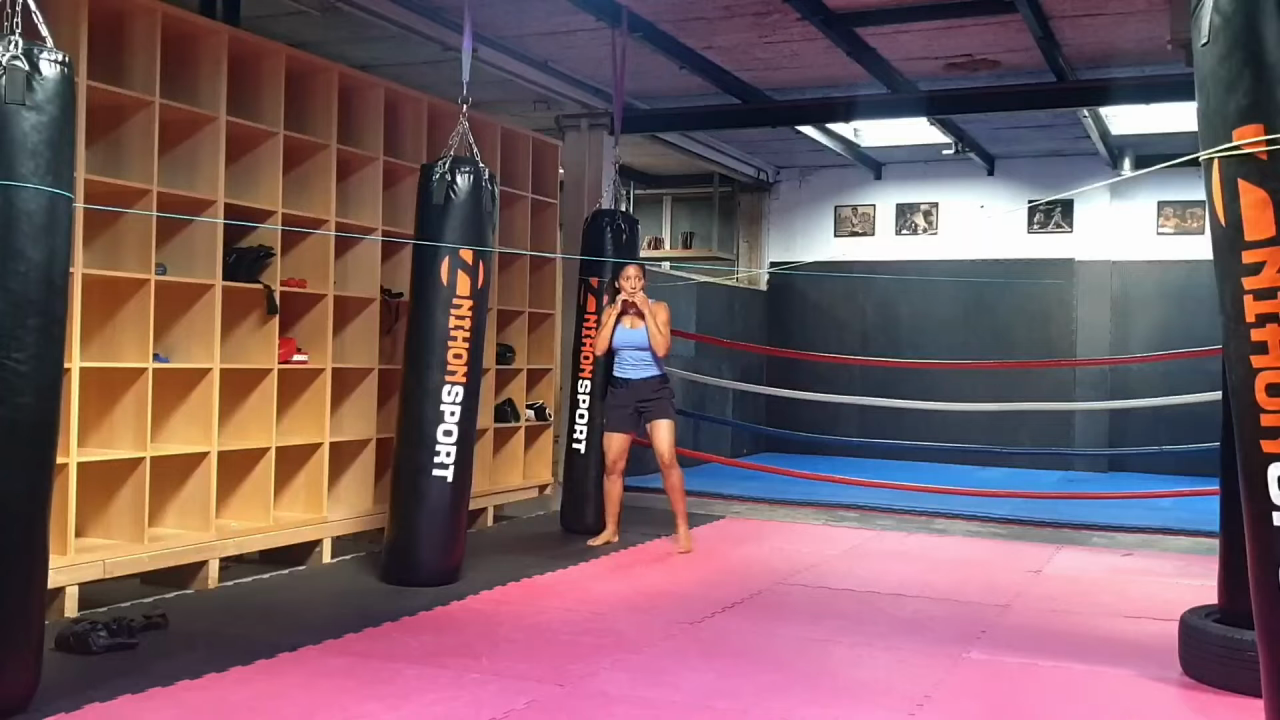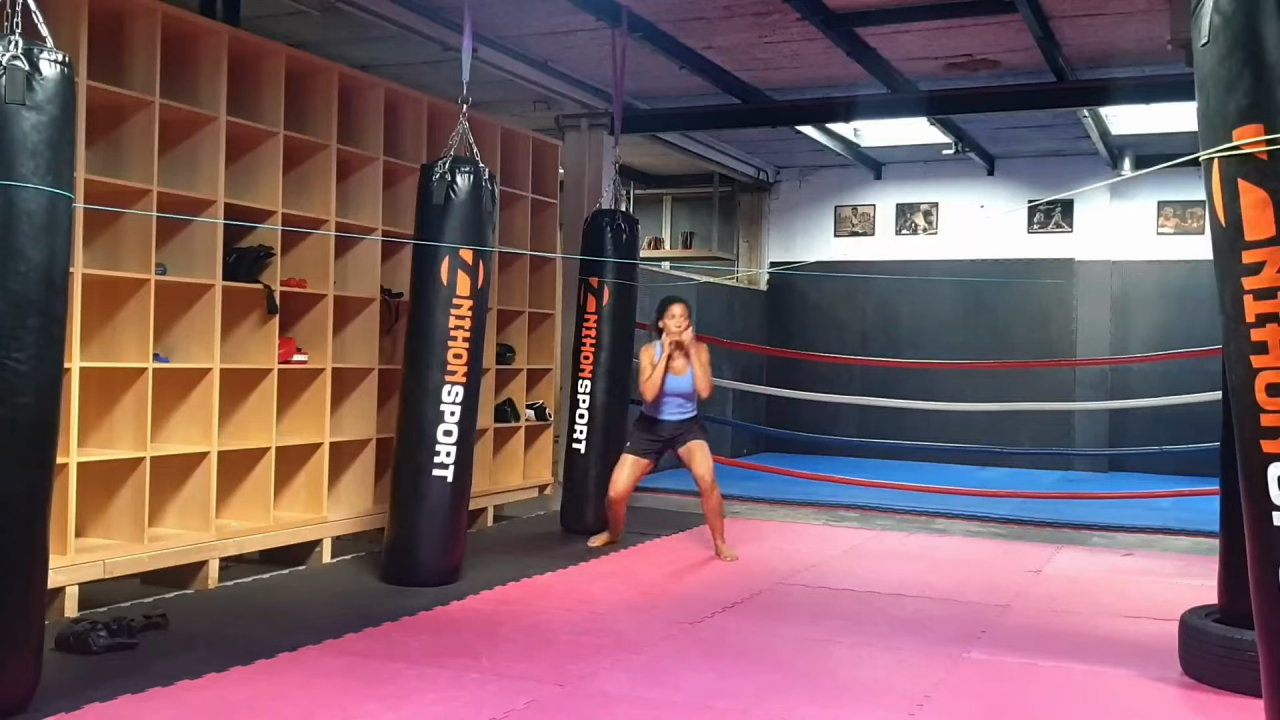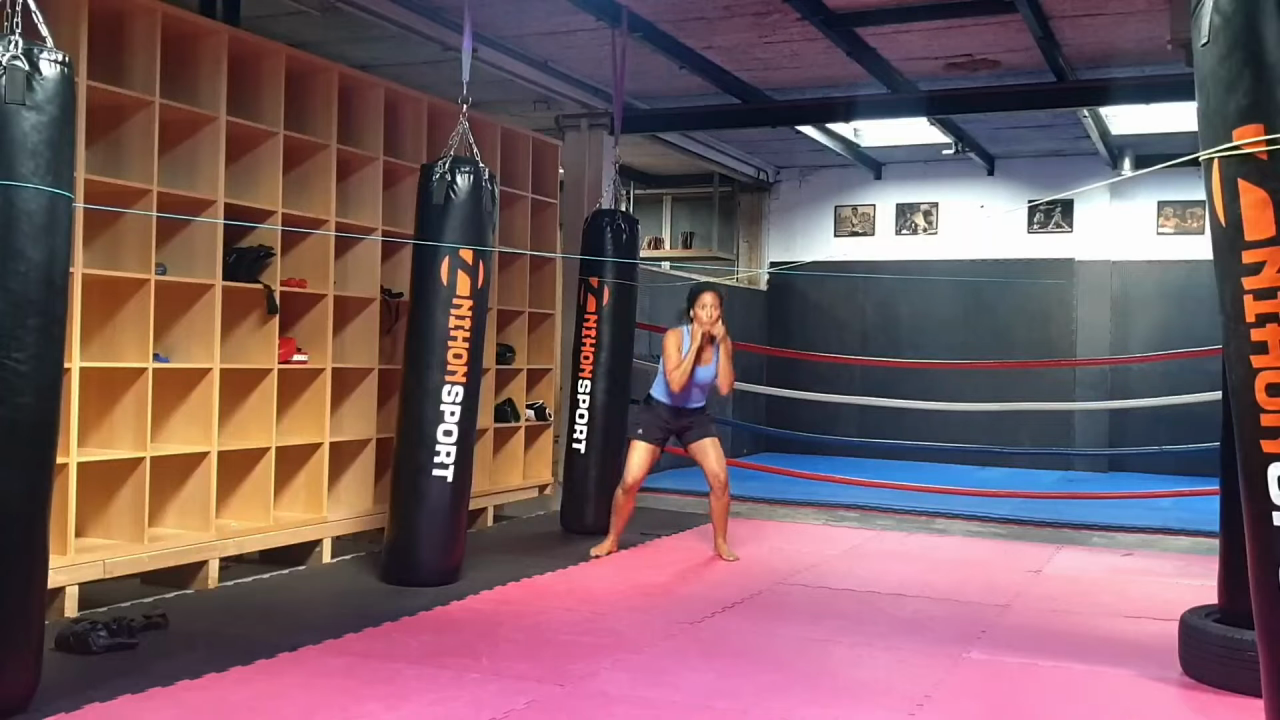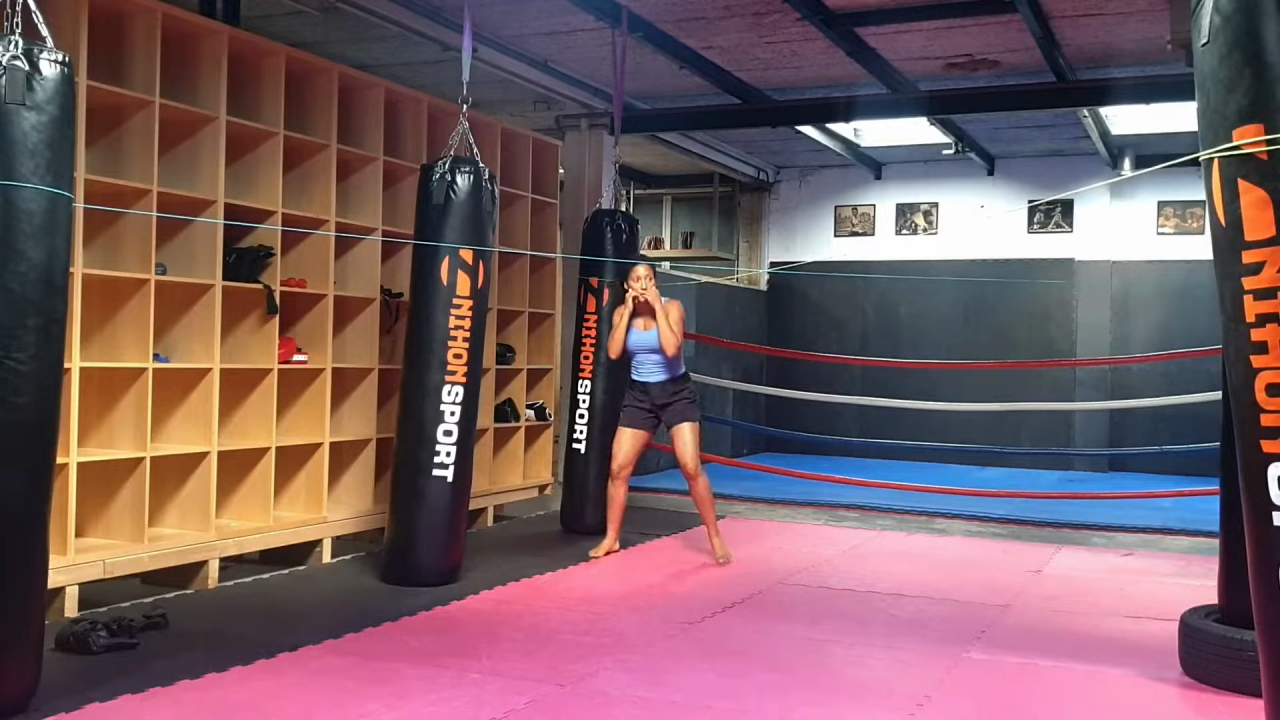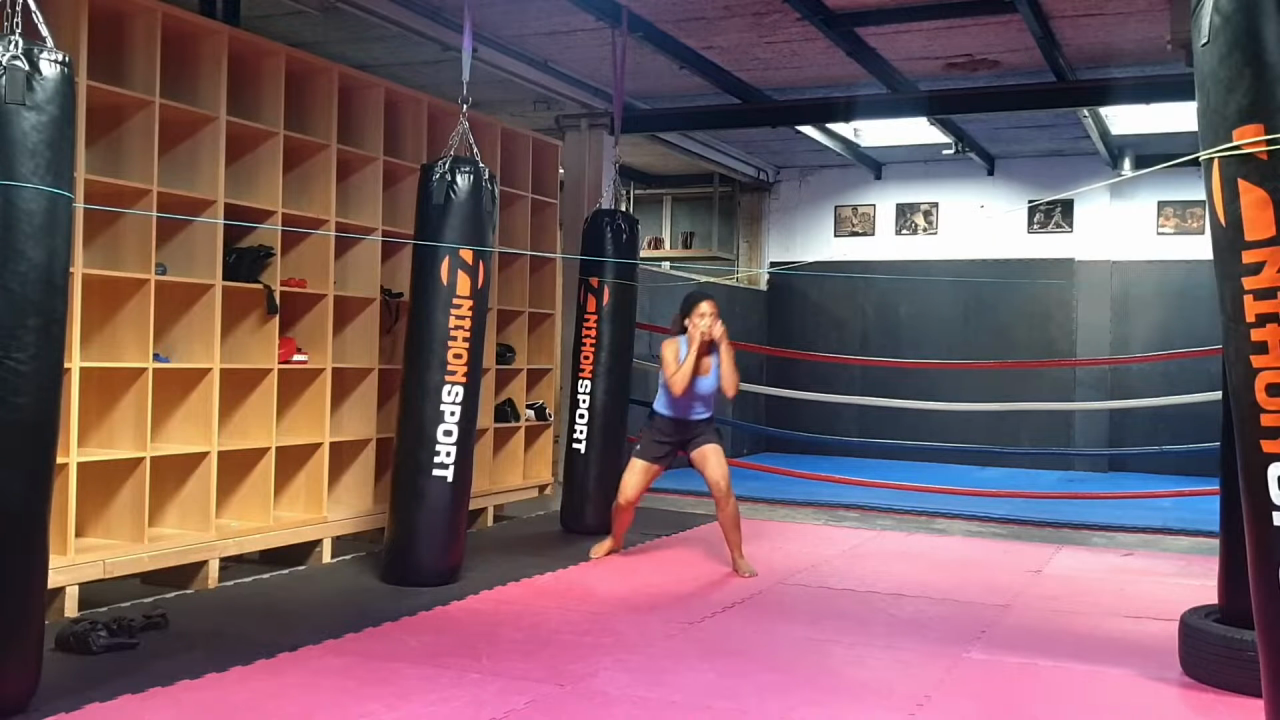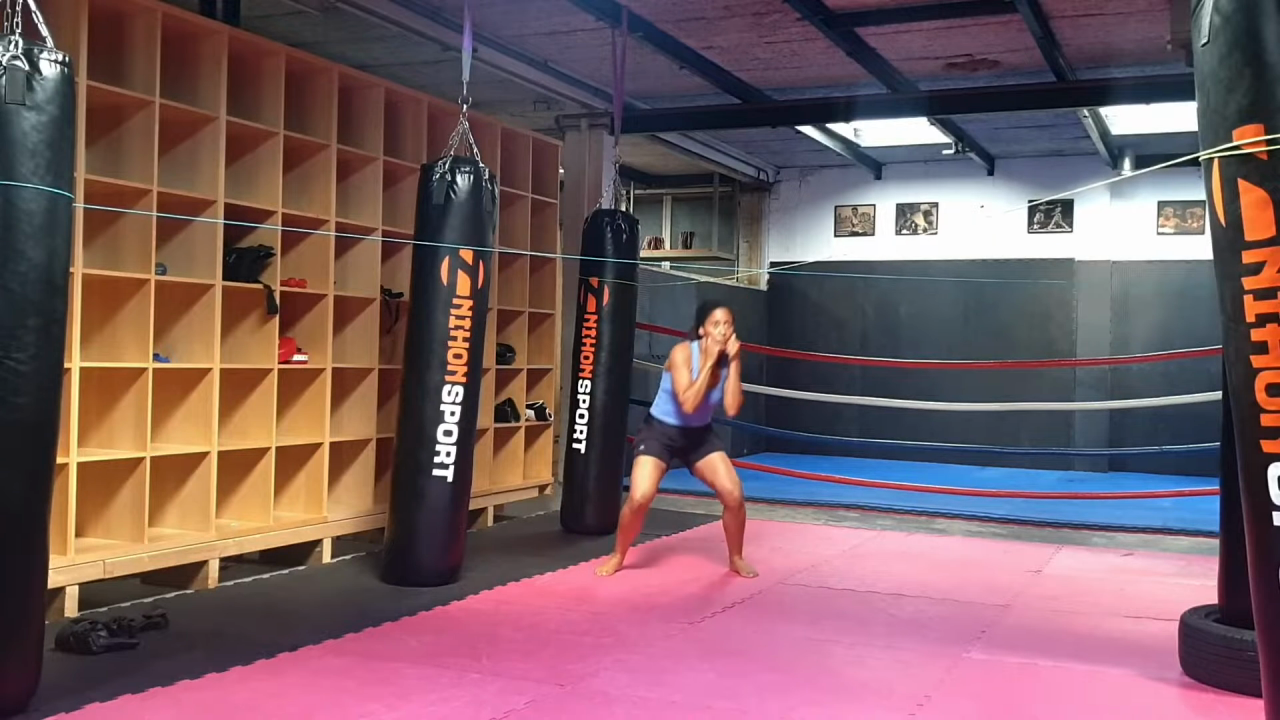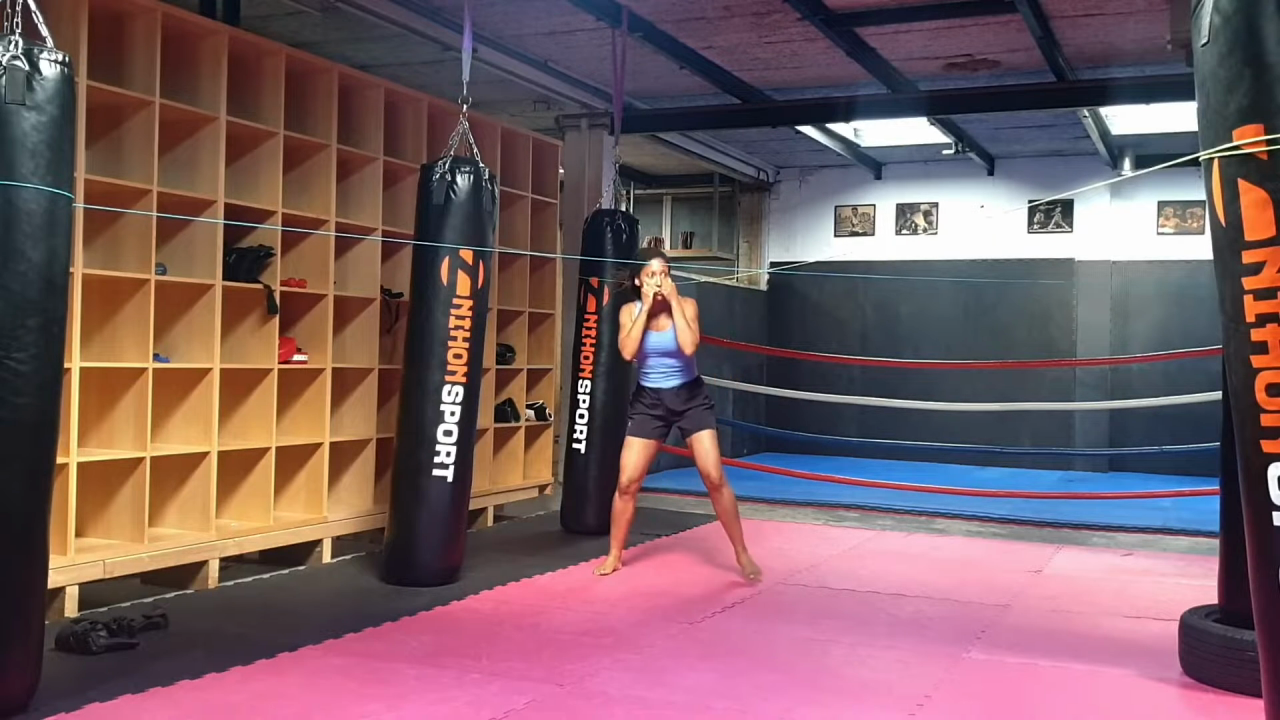
dt=0.5s
person 1, frame 1
left shoulder: (658, 308)
right shoulder: (612, 310)
left elbow: (662, 349)
right elbow: (599, 350)
left wrist: (646, 312)
right wrist: (615, 311)
left hip: (654, 389)
right hip: (620, 390)
left knee: (667, 459)
right knee: (613, 465)
left ankle: (682, 527)
right ankle: (611, 529)
person 1, frame 2
left shoulder: (700, 351)
right shoulder: (650, 351)
left elbow: (705, 391)
right elbow: (648, 394)
left wrist: (692, 351)
right wrist: (667, 355)
left hip: (687, 426)
right hip: (651, 427)
left knee: (707, 480)
right knee: (616, 493)
left ankle: (720, 544)
right ankle: (613, 533)
person 1, frame 3
left shoulder: (722, 342)
right shoulder: (675, 337)
left elbow: (725, 387)
right elbow: (675, 384)
left wrist: (722, 345)
right wrist: (695, 344)
left hip: (695, 416)
right hip: (658, 411)
left knee: (719, 478)
right knee: (631, 480)
left ankle: (721, 543)
right ankle: (612, 539)
person 1, frame 4
left shoulder: (672, 307)
right shoulder: (622, 313)
left elbow: (671, 349)
right elbow: (613, 352)
left wrist: (657, 308)
right wrist: (628, 310)
left hip: (675, 392)
right hip: (639, 395)
left knee: (691, 467)
right knee: (618, 469)
left ankle: (715, 538)
right ankle: (611, 538)
person 1, frame 5
left shoulder: (721, 350)
right shoulder: (673, 346)
left elbow: (731, 391)
right elbow: (677, 389)
left wrist: (724, 345)
right wrist: (695, 347)
left hip: (701, 429)
right hip: (662, 427)
left knee: (722, 486)
right knee: (625, 497)
left ankle: (738, 557)
right ankle: (615, 540)
person 1, frame 6
left shoulder: (729, 360)
right shoulder: (682, 353)
left elbow: (733, 409)
right elbow: (689, 404)
left wrist: (734, 362)
right wrist: (711, 360)
left hip: (700, 437)
right hip: (660, 432)
left knee: (734, 495)
right knee: (639, 498)
left ankle: (736, 558)
right ankle: (617, 556)
person 1, frame 7
left shoulder: (686, 304)
right shoulder: (630, 311)
left elbow: (689, 347)
right elbow: (628, 352)
left wrist: (674, 303)
right wrist: (646, 306)
left hip: (690, 397)
right hip: (649, 401)
left knee: (714, 478)
right knee: (627, 482)
left ankle: (741, 553)
right ankle: (615, 555)
